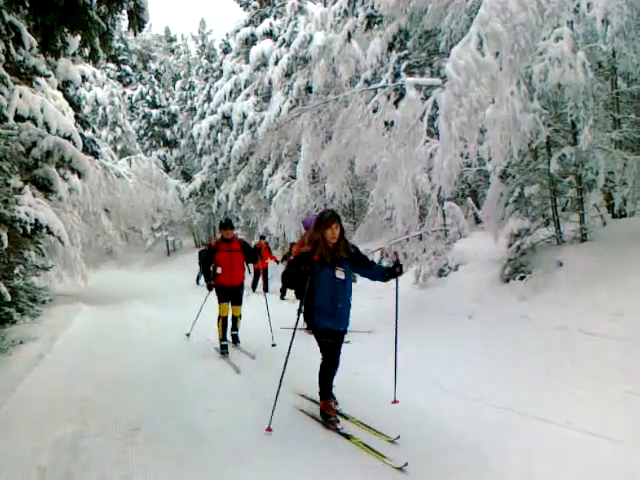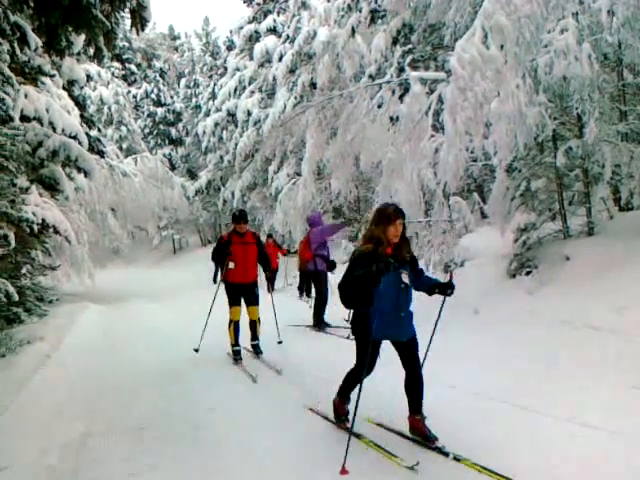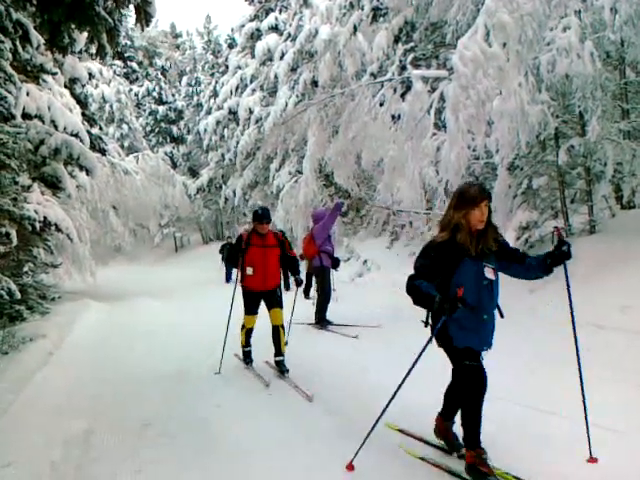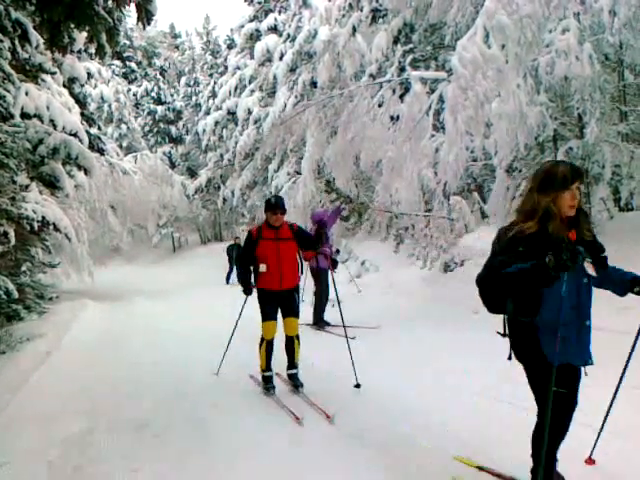
dt=0.5s
person 1, frame 1
left shoulder: (348, 251)
right shoulder: (309, 255)
left elbow: (367, 268)
right elbow: (290, 277)
left wrist: (389, 272)
right wrist: (302, 271)
left hip: (341, 313)
right hip: (319, 314)
left knee: (332, 354)
right knee: (331, 356)
left ankle: (325, 390)
right ankle: (325, 404)
person 1, frame 2
left shoulder: (404, 253)
right shoulder: (366, 255)
left elbow: (417, 277)
right elbow: (348, 285)
left wrist: (438, 286)
right wrist: (375, 272)
left hip: (402, 321)
right hip: (372, 321)
left knee: (414, 368)
right knee: (364, 367)
left ankle: (416, 420)
right ankle: (341, 400)
person 1, frame 3
left shoulder: (492, 243)
right shoulder: (443, 246)
left elbow: (521, 265)
right elbow: (416, 283)
left wrist: (551, 259)
right wrist: (439, 301)
left hip: (480, 326)
right hip: (452, 326)
left knee: (462, 380)
right knee: (475, 382)
left ankle: (443, 424)
right ankle: (474, 455)
person 1, frame 4
left shoulder: (577, 232)
right shoulder: (525, 236)
left elbow: (601, 270)
right elbow: (494, 279)
right wrist: (549, 265)
left hip: (573, 337)
right hip: (536, 337)
left knee: (566, 405)
right knee: (553, 410)
person 2, frame 1
left shoulder: (241, 244)
right shoulder: (215, 247)
left elbow: (253, 258)
right elbow: (206, 264)
left wrist: (257, 253)
right wrist: (208, 281)
left hip: (237, 285)
right hip: (221, 285)
left knee: (236, 312)
right knee: (223, 311)
left ankle: (235, 332)
right ankle: (223, 343)
person 2, frame 2
left shoulder: (254, 237)
right shoulder: (226, 239)
left elbow: (262, 256)
right elbow: (215, 259)
left wrist: (267, 270)
right wrist: (224, 254)
left hip: (251, 283)
right hip: (232, 283)
left knee: (254, 314)
right knee: (235, 315)
left ankle: (255, 342)
right ankle: (235, 348)
person 2, frame 3
left shoulder: (277, 238)
right shoulder: (245, 239)
left elbow: (288, 258)
right elbow: (232, 261)
left wrist: (296, 274)
right wrist: (239, 252)
left hip: (273, 287)
right hip: (251, 289)
left knee: (278, 321)
right knee: (249, 322)
left ankle: (279, 358)
right ankle: (246, 348)
person 2, frame 4
left shoulder: (294, 231)
right shoulder: (255, 235)
left elbow: (313, 244)
right elbow: (244, 262)
left wrist: (320, 233)
right wrist: (245, 282)
left hip: (290, 289)
right hip: (266, 291)
left knee: (292, 330)
right knee: (269, 332)
left ankle: (293, 371)
right ankle: (266, 375)
